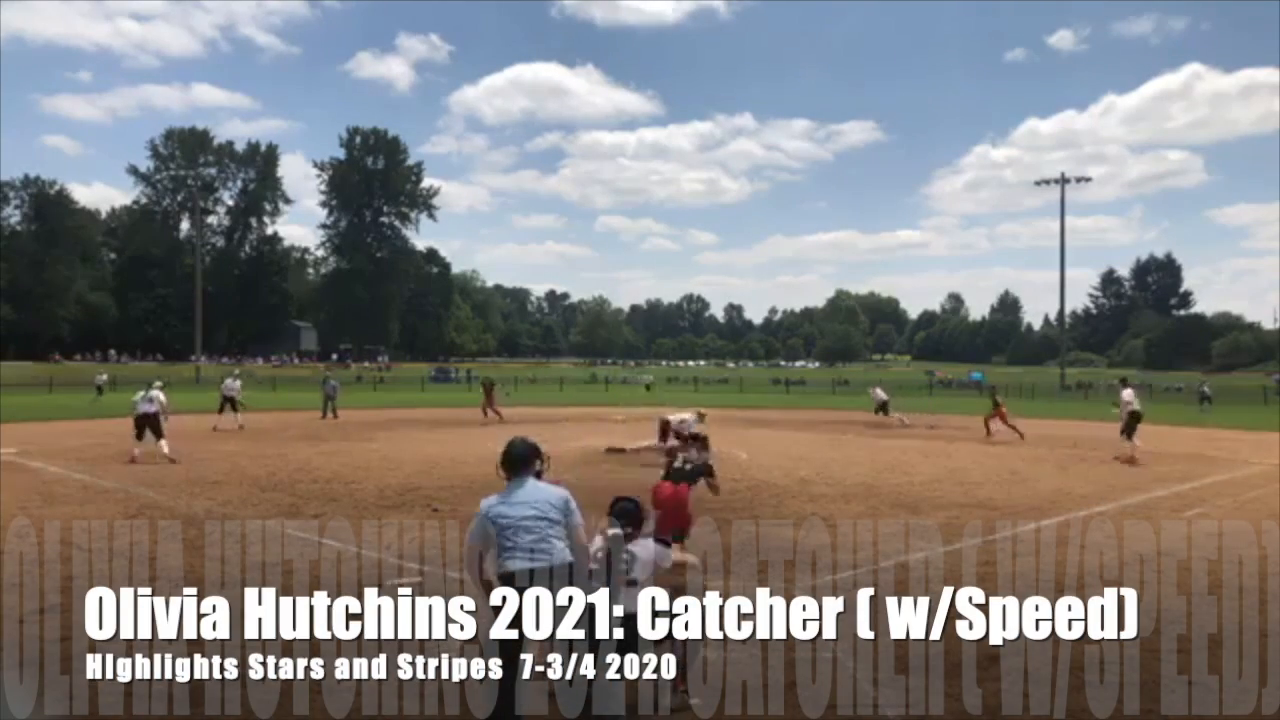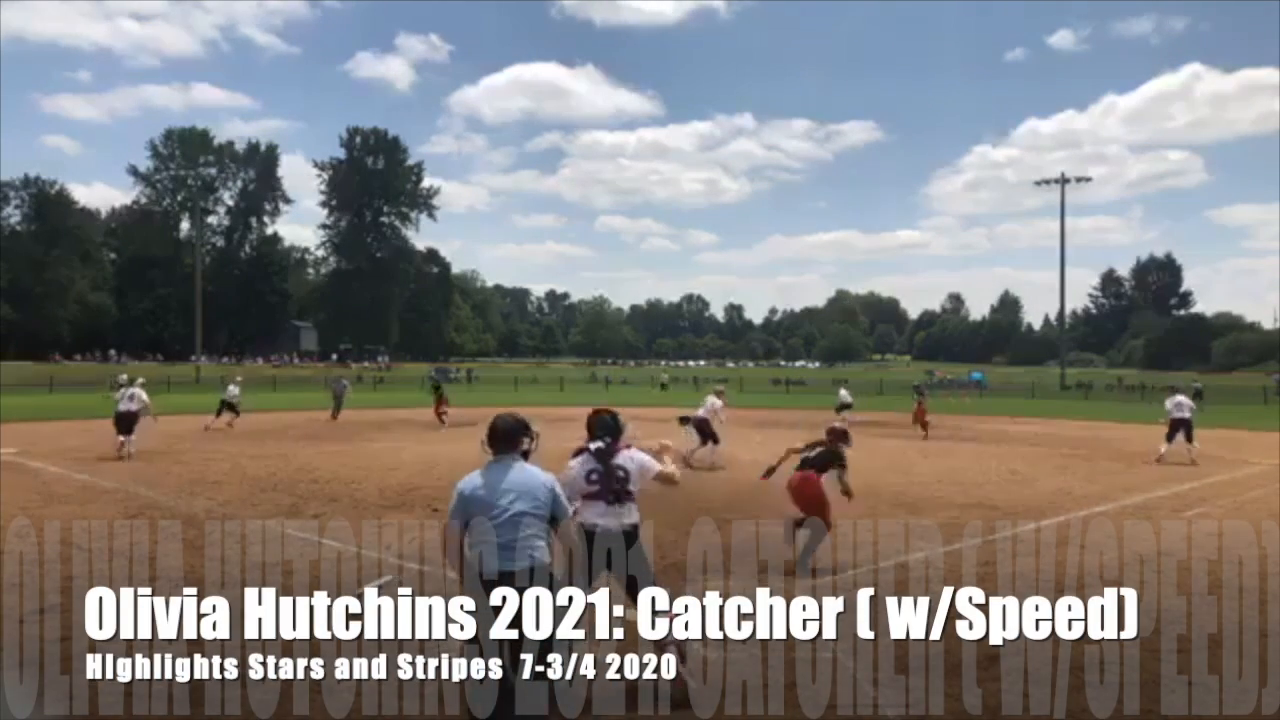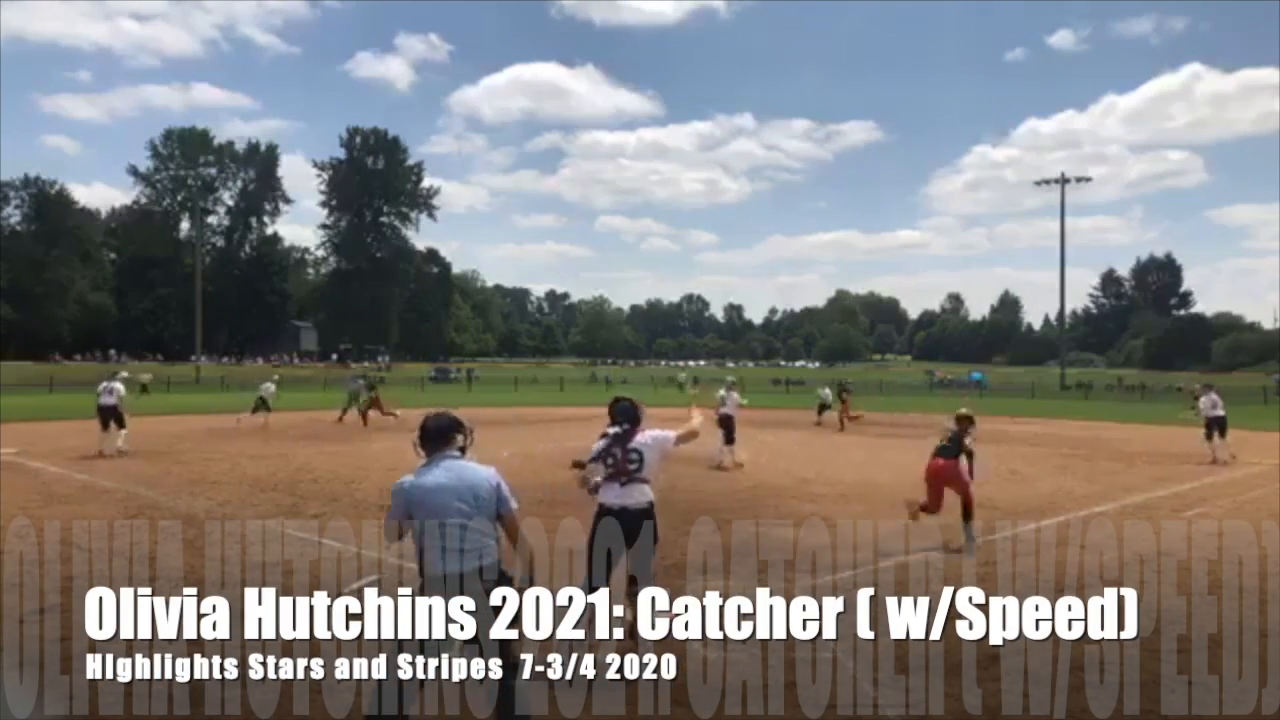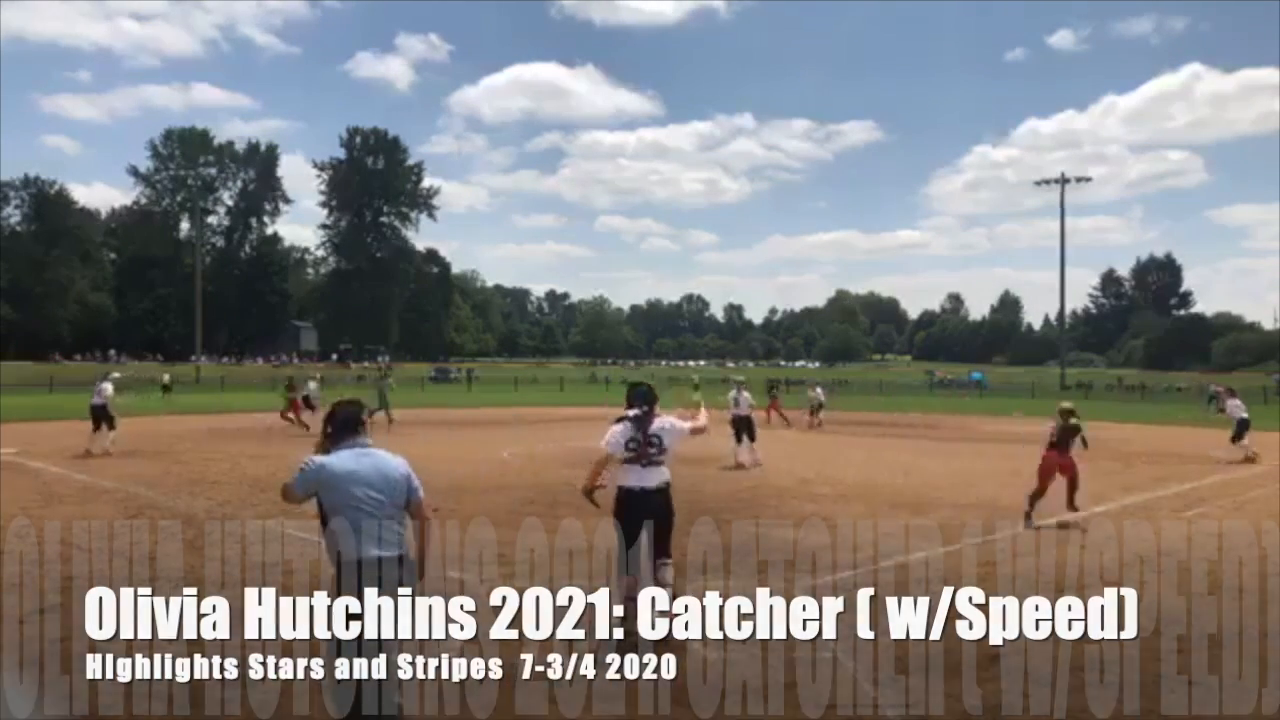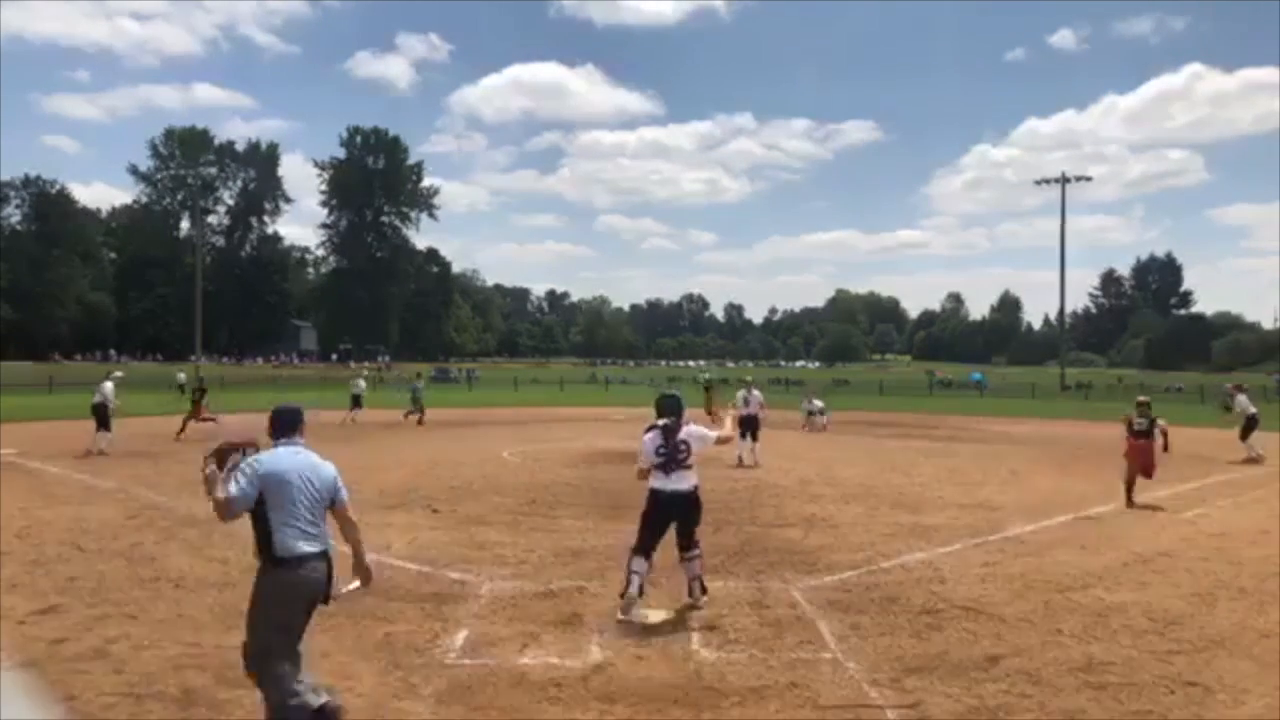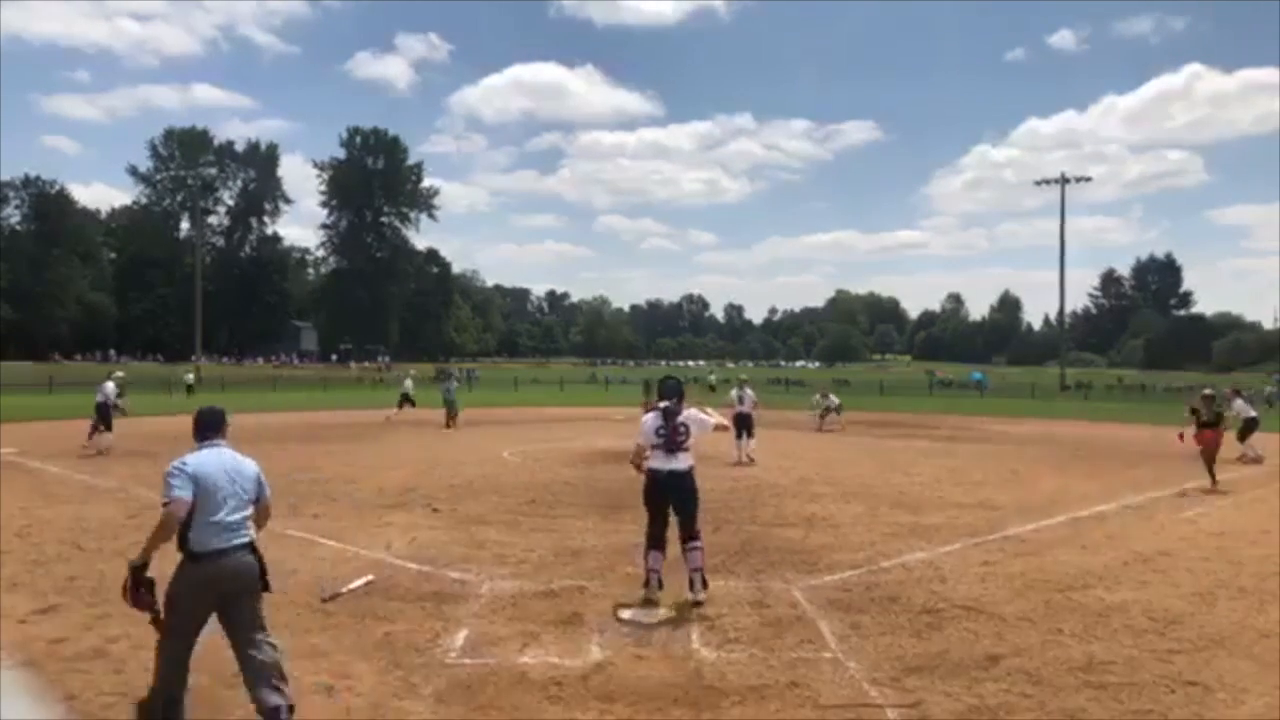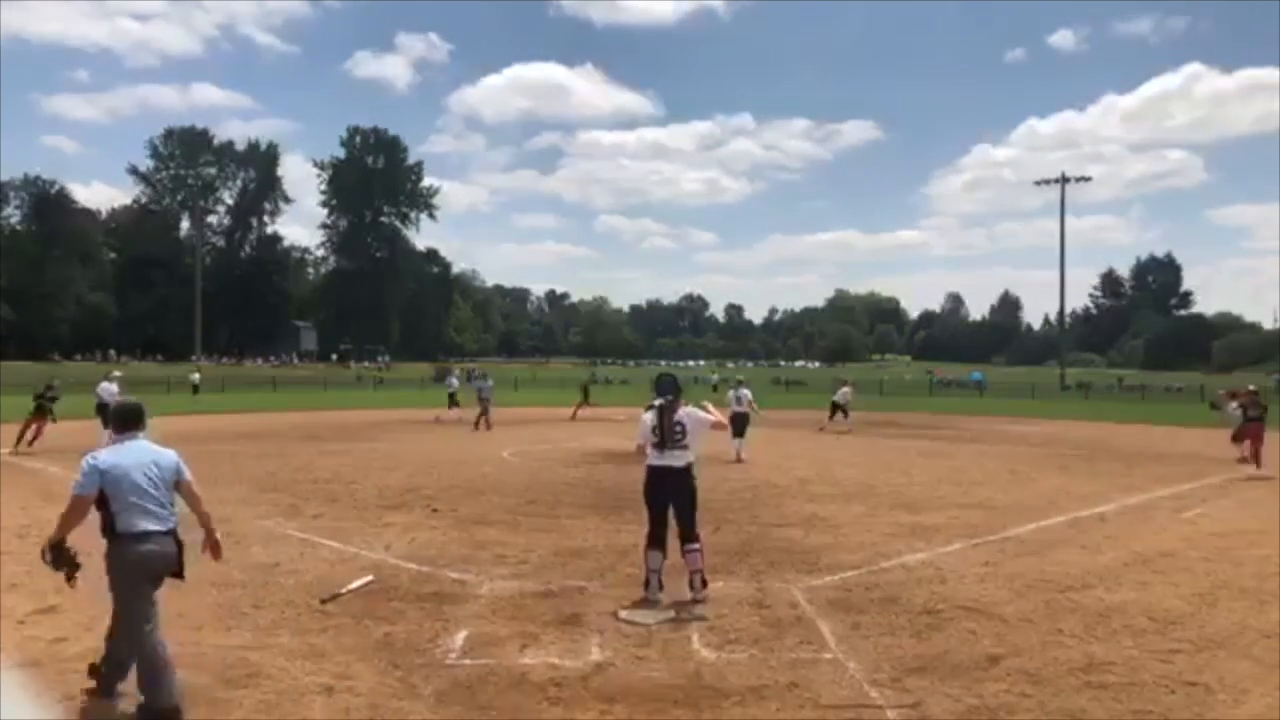
dt=0.4s
person 1, frame 1
left shoulder: (489, 505)
right shoulder: (559, 494)
left elbow: (472, 560)
right elbow: (581, 544)
left wrist: (490, 596)
left hip: (513, 584)
right hip: (561, 579)
left knee: (509, 662)
person 1, frame 2
left shoulder: (468, 485)
right shoulder: (545, 481)
left elbow: (453, 543)
left wrist: (468, 583)
left hip: (486, 582)
right hip: (535, 579)
right knee: (531, 666)
person 1, frame 3
left shoulder: (410, 485)
right shoulder: (487, 476)
left elbow: (391, 534)
right elbow: (514, 530)
right wrist: (528, 574)
left hip: (437, 587)
right hip: (486, 583)
right knee: (503, 667)
person 1, frame 4
left shoulder: (322, 466)
right shoulder: (397, 464)
left elbow: (288, 494)
right elbow: (423, 516)
right wrist: (420, 562)
left hip: (357, 574)
right hip: (399, 571)
left knee: (361, 657)
right knee: (378, 650)
person 1, frame 5
left shoulder: (258, 464)
right shoulder: (325, 467)
left elbow: (227, 511)
right elbow: (347, 519)
left wrist: (213, 483)
right wrist: (360, 560)
left hip: (283, 571)
right hip: (318, 568)
left knee: (261, 655)
right knee: (282, 649)
person 1, frame 6
left shoulder: (183, 466)
right shoulder: (248, 465)
left elbow: (174, 517)
right elbow: (264, 512)
left wrist: (144, 555)
left hip: (202, 565)
right hip: (244, 561)
left knee: (175, 637)
right knee: (252, 637)
person 1, frame 7
left shoulder: (99, 460)
right shoulder: (168, 456)
left elbow: (78, 507)
right elbow: (193, 496)
left wrist: (57, 536)
right wrist: (210, 531)
left hip: (129, 549)
right hip: (165, 546)
left knee: (142, 627)
right knee: (129, 614)
right ankle: (109, 676)
person 2, frame 1
left shoulder: (598, 543)
right shoulder: (651, 546)
right elbow: (691, 563)
left hip: (594, 631)
right hip: (628, 626)
right ankle: (679, 687)
person 2, frame 2
left shoulder: (578, 463)
right shoulder: (634, 458)
right elbow: (672, 478)
right wrist: (665, 454)
left hip: (590, 540)
right hip: (625, 539)
person 2, frame 3
left shoulder: (602, 446)
right shoulder: (652, 440)
left elbow: (585, 481)
right elbow: (693, 431)
left wrist: (594, 486)
right wrist: (695, 411)
left hip: (607, 517)
right hip: (641, 516)
left knee: (594, 581)
right knee: (642, 571)
person 2, frame 4
left shoulder: (619, 430)
right shoulder: (666, 425)
left elbow: (600, 465)
right elbow: (701, 426)
left wrist: (588, 485)
right wrist: (702, 409)
left hip: (629, 496)
right hip: (658, 495)
left knee: (627, 554)
right knee: (662, 550)
left ankle: (632, 613)
person 2, frame 5
left shoulder: (649, 438)
right shoulder: (693, 432)
left elbow: (642, 474)
right elbow: (727, 437)
right wrist: (728, 418)
left hip: (659, 499)
right hip: (687, 498)
left knee: (642, 548)
right knee: (688, 542)
left ankle: (631, 592)
right ankle: (697, 594)
person 2, frame 6
left shoulder: (649, 419)
right shoulder: (692, 416)
left elbow: (637, 454)
right elbow: (725, 426)
left wrist: (639, 463)
right wrist: (708, 412)
left hip: (657, 479)
right hip: (683, 479)
left knee: (656, 532)
right knee: (690, 533)
left ankle: (652, 589)
right ankle: (698, 589)
person 2, frame 7
left shoulder: (648, 418)
right shoulder: (691, 414)
left elbow: (641, 449)
right elbow: (723, 424)
right wrist: (709, 407)
left hip: (656, 477)
right hip: (682, 476)
left knee: (656, 532)
right knee: (688, 531)
left ankle: (653, 590)
right ankle: (698, 588)
